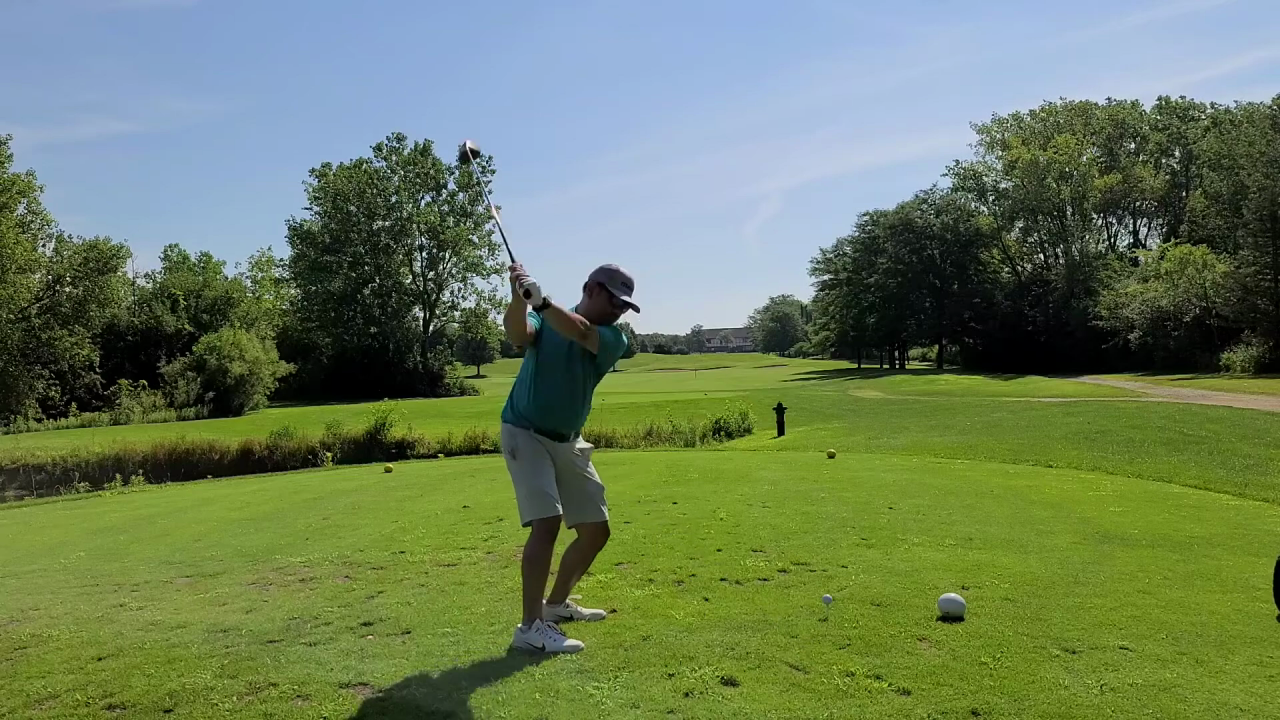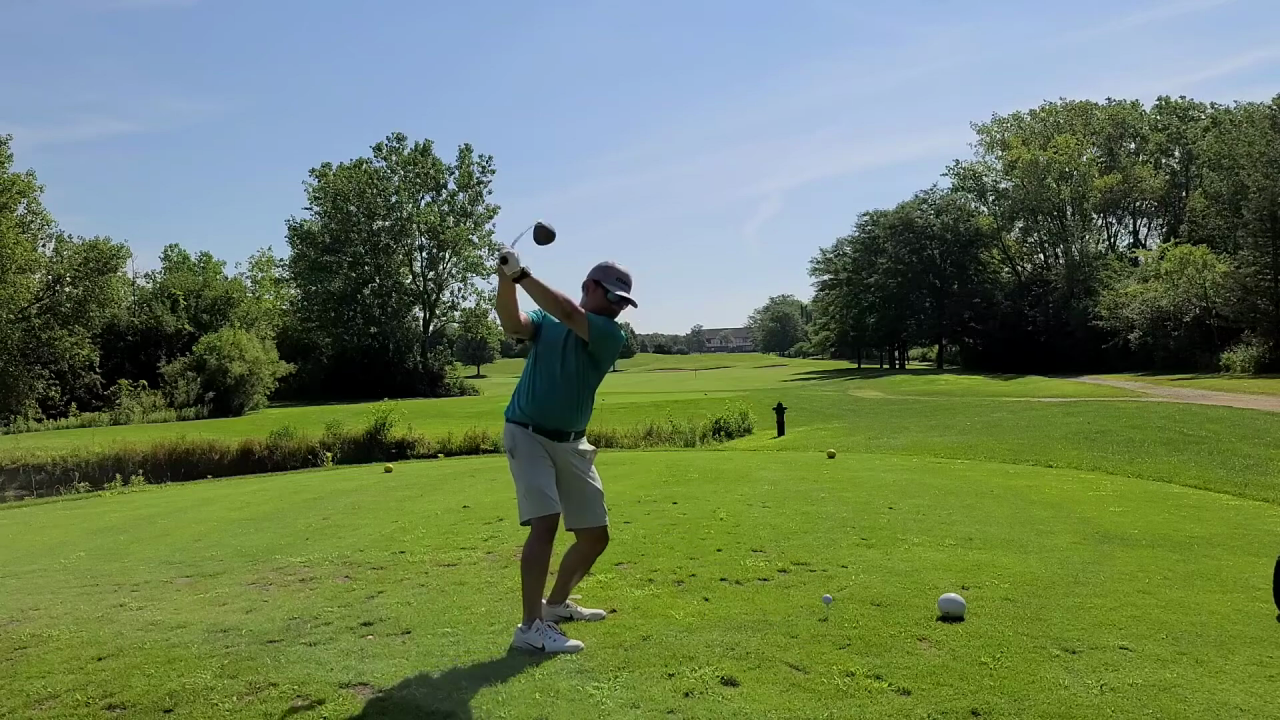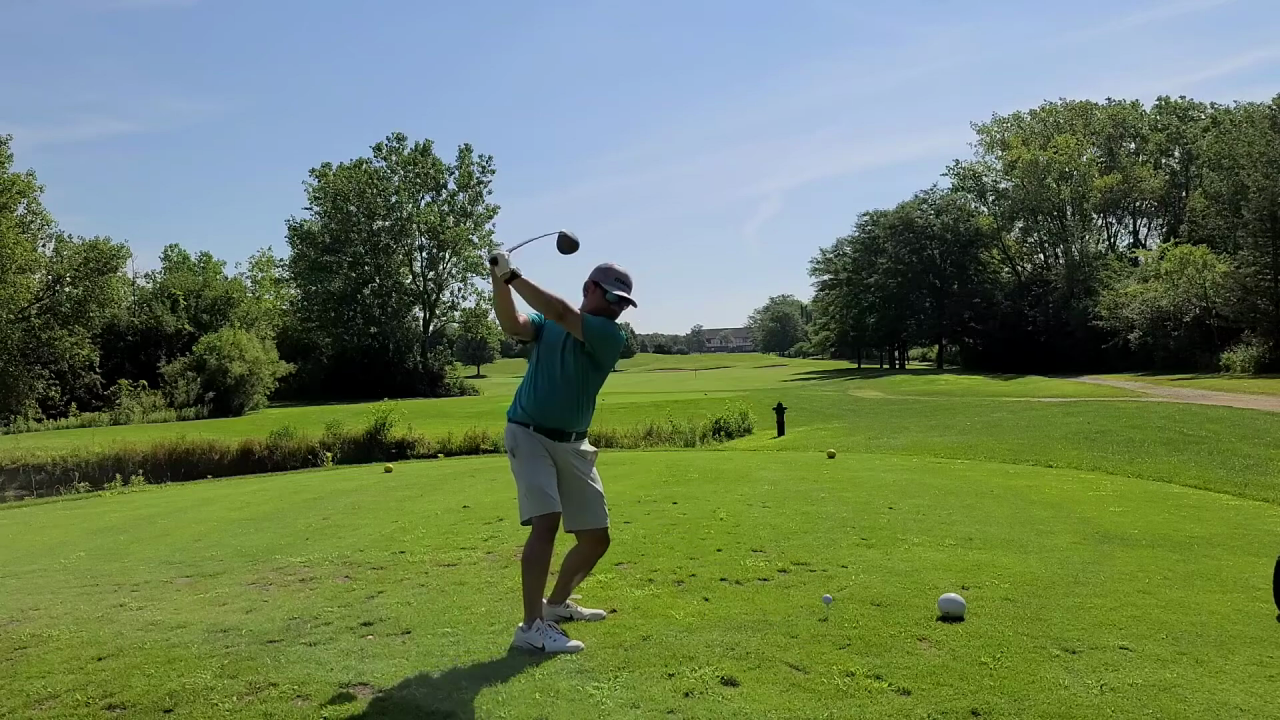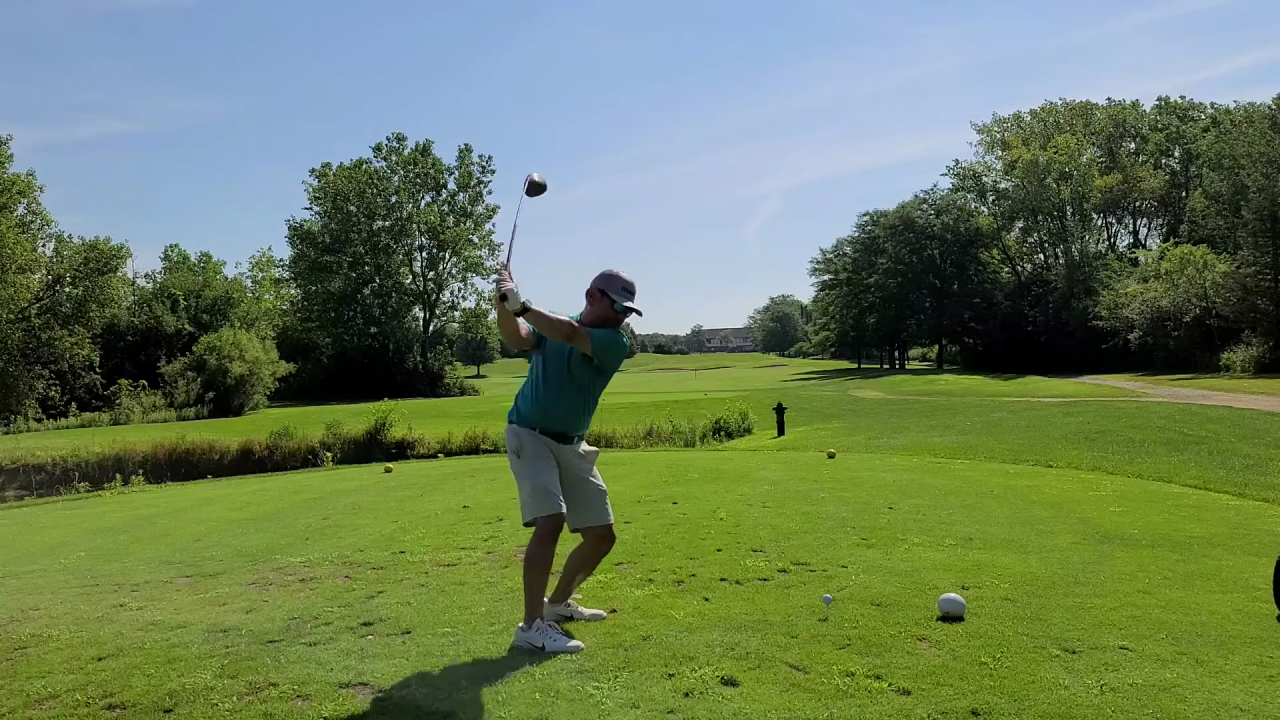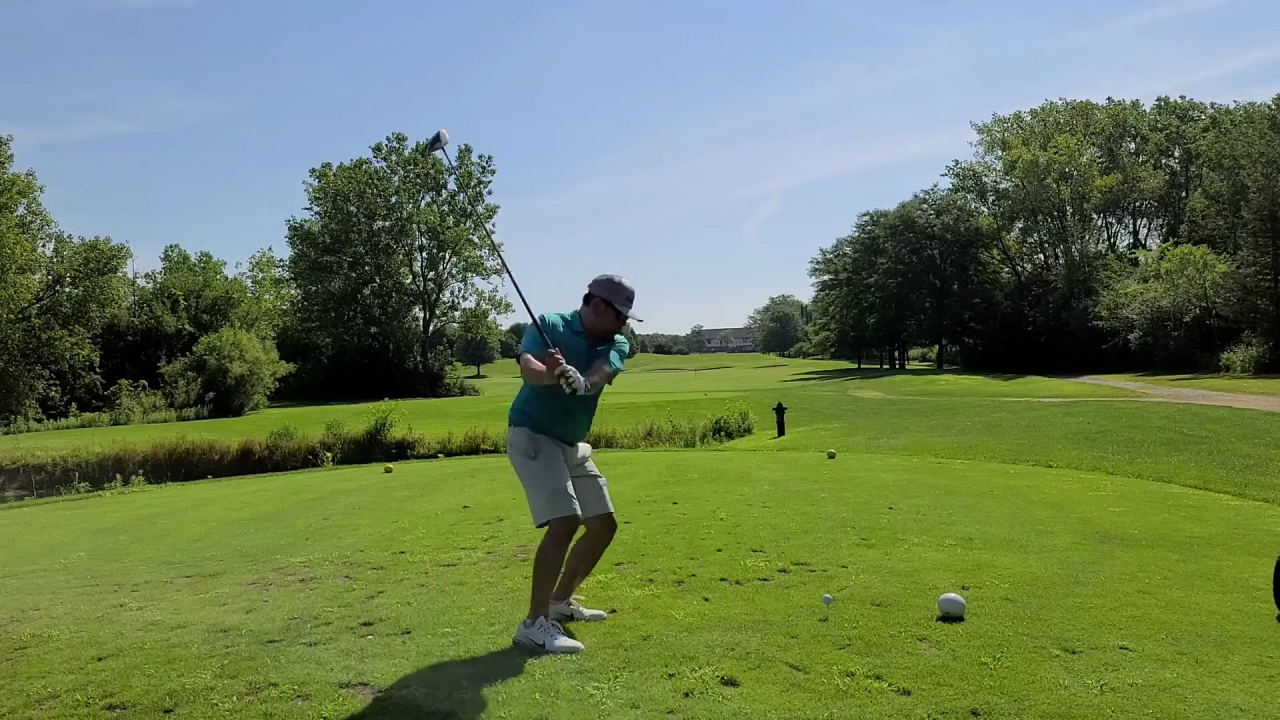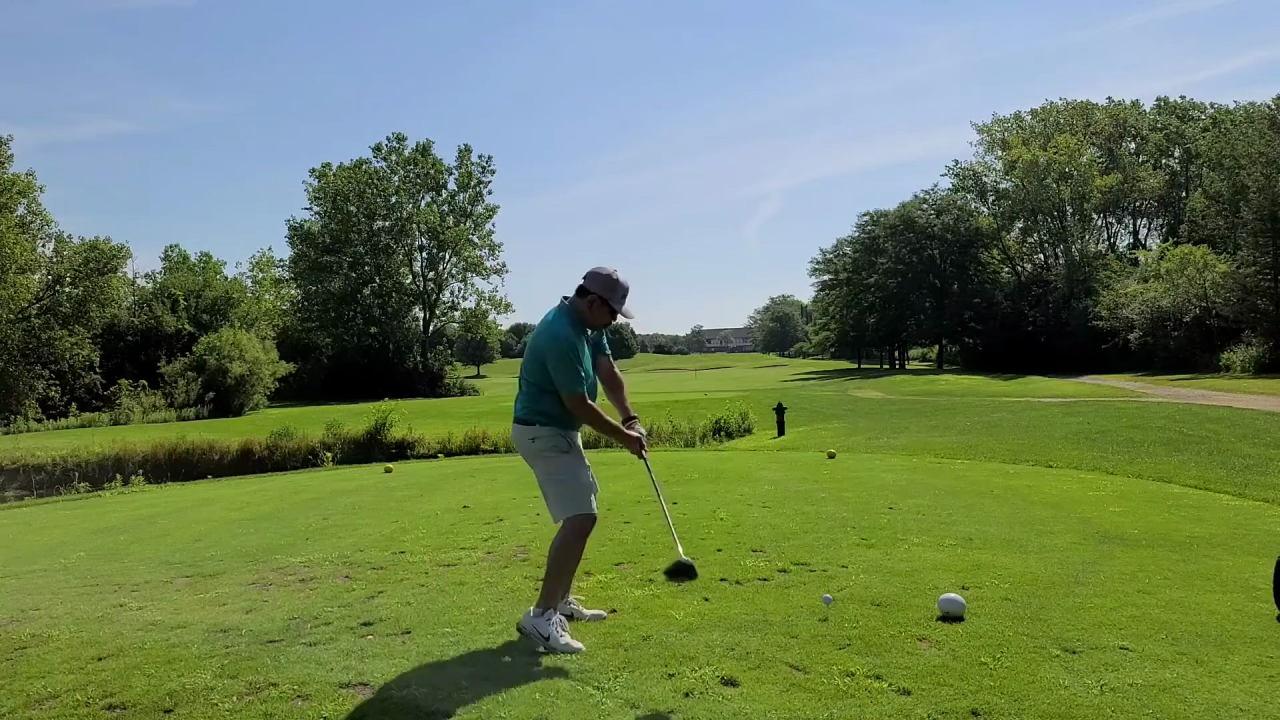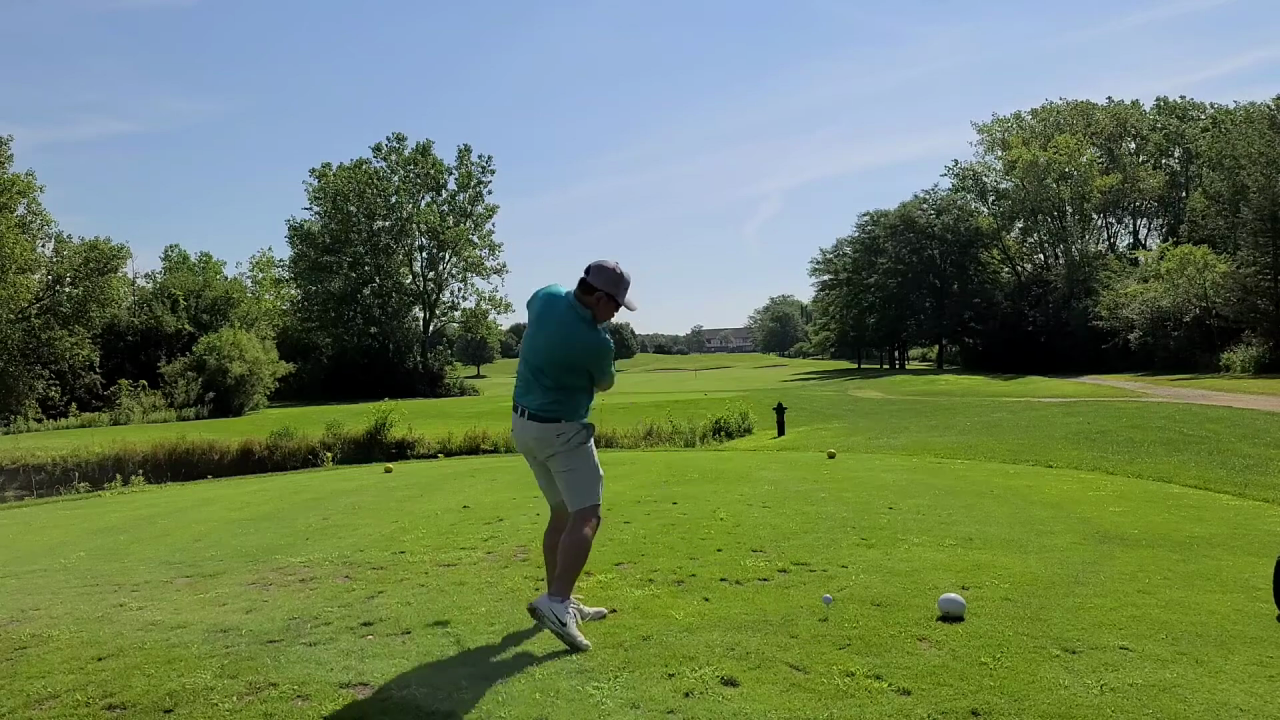
dt=0.1s
person 1, frame 1
left shoulder: (613, 340)
right shoulder: (544, 321)
left elbow: (579, 331)
right elbow: (517, 334)
left wrist: (540, 299)
right wrist: (519, 296)
left hip: (569, 444)
right hip: (524, 435)
left knee: (596, 529)
right knee: (546, 524)
left ankle: (557, 603)
right ankle: (531, 627)
person 1, frame 2
left shoulder: (610, 335)
right shoulder: (547, 317)
left elbow: (569, 315)
right elbow: (512, 324)
left wrist: (524, 276)
right wrist: (506, 280)
left hip: (571, 445)
right hip: (526, 435)
left knee: (596, 535)
right knee: (545, 521)
left ankle: (557, 602)
right ankle: (531, 625)
person 1, frame 3
left shoulder: (610, 336)
right shoulder: (545, 320)
left elbow: (563, 315)
right elbow: (513, 325)
left wrist: (515, 279)
right wrist: (499, 284)
left hip: (573, 445)
right hip: (527, 434)
left knee: (597, 536)
right knee: (546, 520)
left ankle: (557, 601)
right ankle: (532, 625)
person 1, frame 4
left shoulder: (615, 343)
right shoulder: (550, 327)
left elbow: (572, 335)
right elbow: (516, 338)
left wrist: (523, 306)
right wrist: (505, 305)
left hip: (572, 446)
right hip: (529, 436)
left knee: (602, 535)
right knee: (550, 522)
left ankle: (559, 602)
right ankle: (532, 625)
person 1, frame 5
left shoulder: (617, 346)
right shoulder: (550, 326)
left elbow: (598, 382)
right elbow: (530, 370)
left wrist: (573, 375)
right wrist: (551, 373)
left hip: (570, 443)
right hip: (534, 440)
left knee: (603, 525)
right knee: (562, 523)
left ankle: (560, 602)
right ankle: (535, 623)
person 1, frame 6
left shoulder: (590, 328)
right shoulder: (558, 333)
left elbow: (609, 373)
right elbow: (580, 407)
left wrist: (629, 417)
right wrist: (621, 436)
left hip: (559, 434)
right hip: (544, 435)
left knee: (583, 517)
right knee: (579, 519)
left ankle: (560, 600)
right ankle: (542, 615)
person 1, frame 7
left shoulder: (543, 298)
right shoulder: (598, 341)
right elbow: (604, 385)
left hip: (525, 424)
right hip: (561, 430)
left knee: (564, 511)
right knee: (587, 516)
left ankle: (557, 599)
right ankle: (555, 600)
